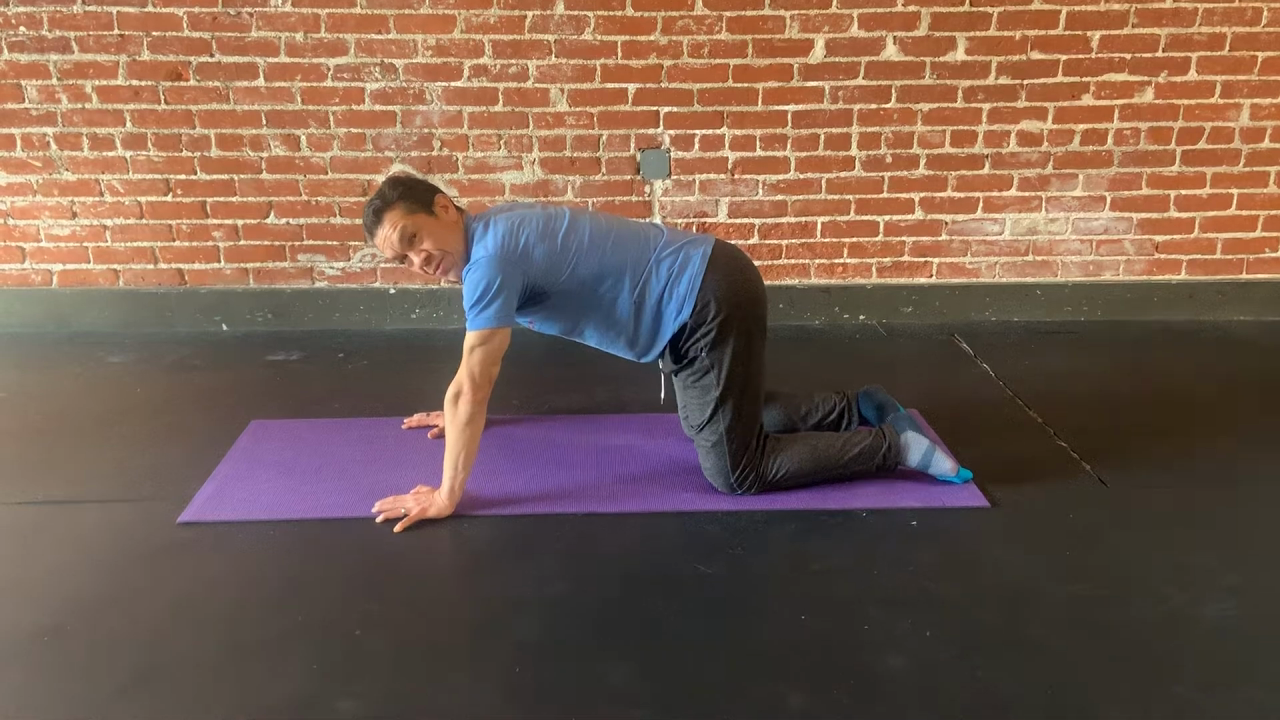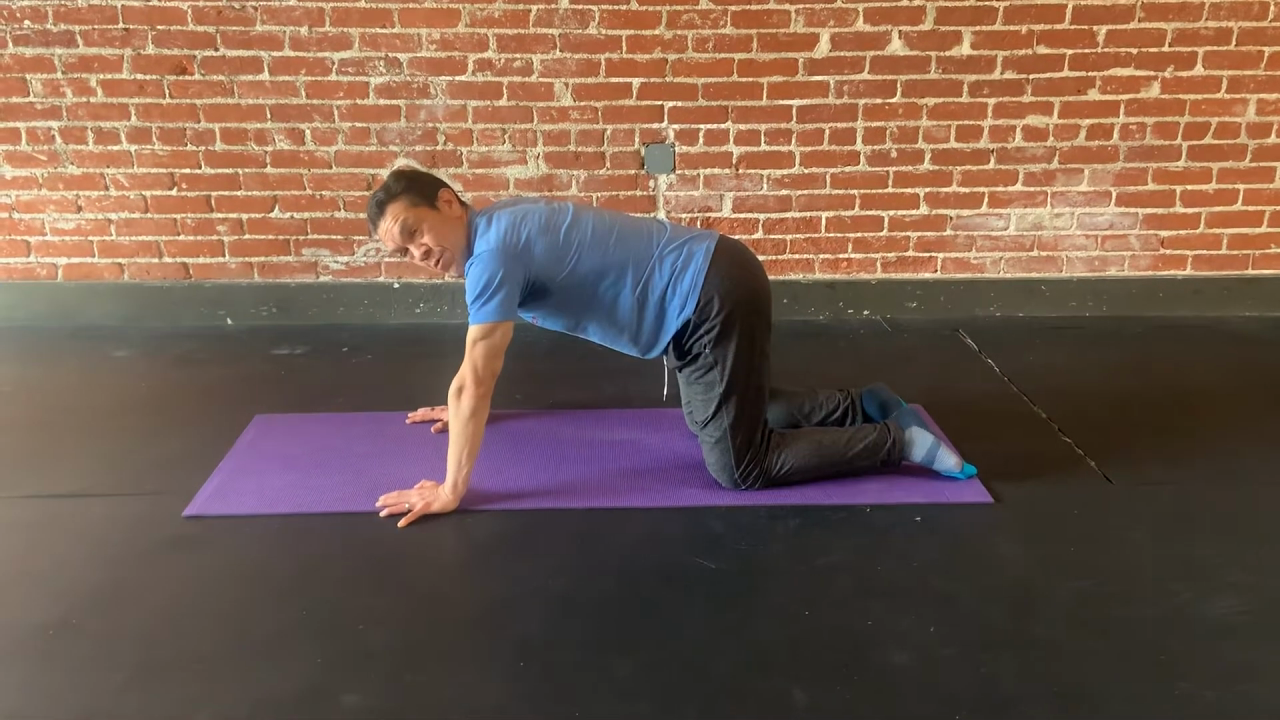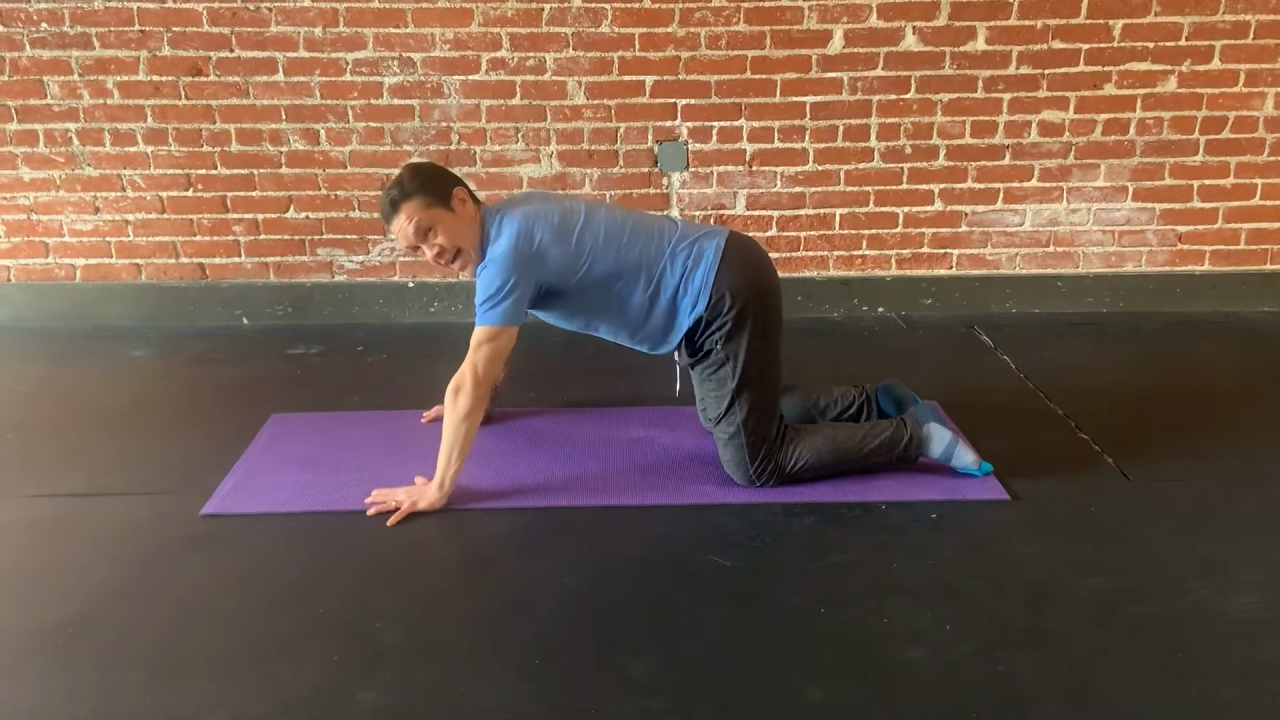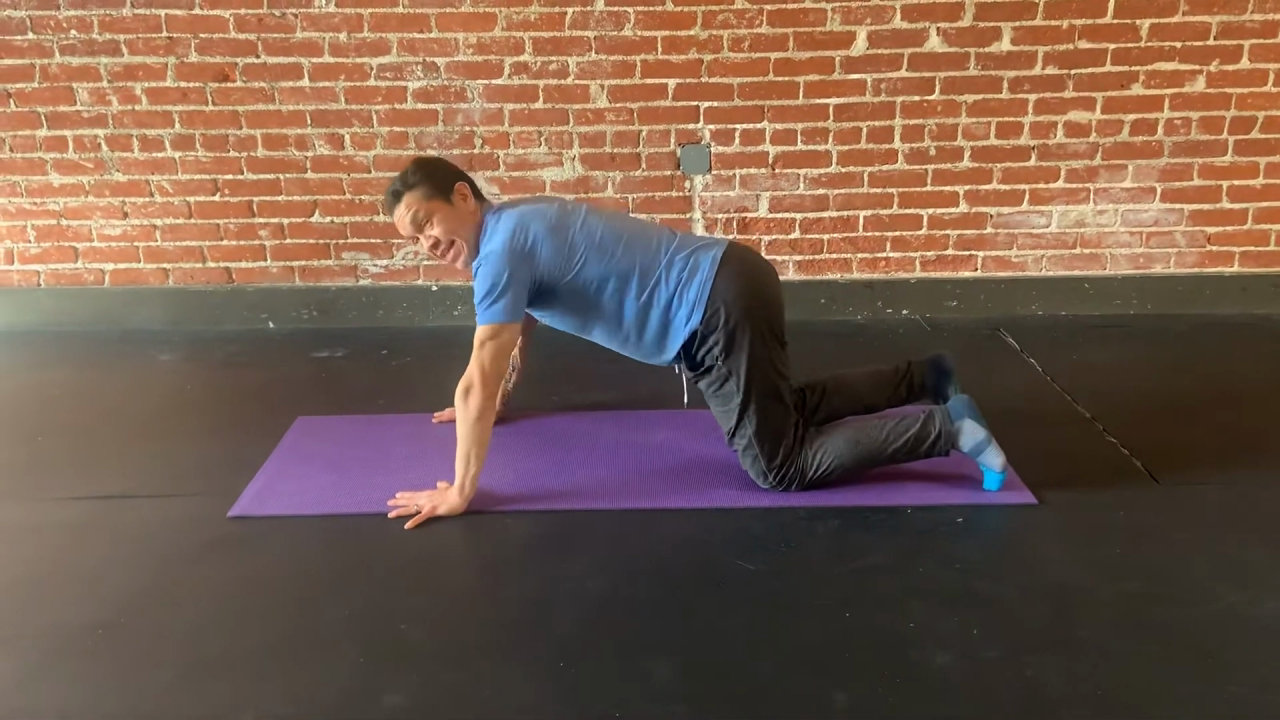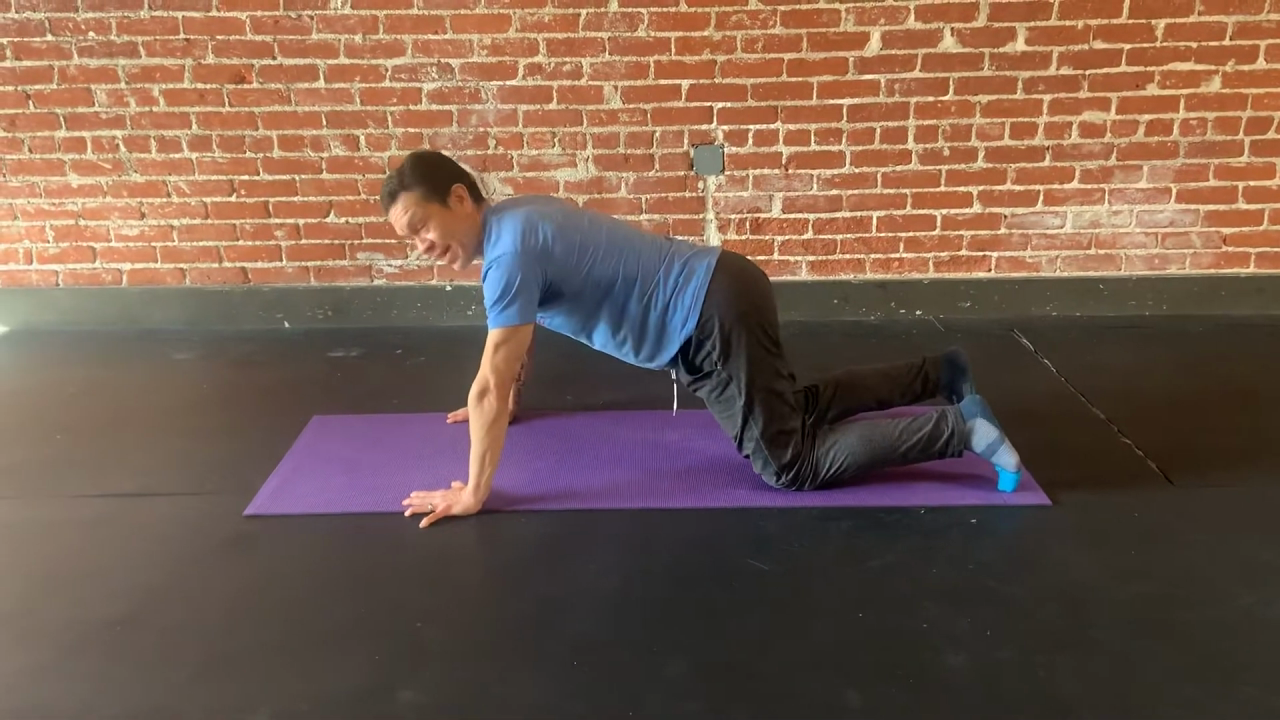
dt=1s
person 1, frame 1
left shoulder: (489, 257)
right shoulder: (488, 233)
left elbow: (470, 387)
left wrist: (447, 496)
right wrist: (462, 410)
left hip: (710, 301)
right hip: (700, 290)
left knee: (734, 470)
right knee: (719, 419)
left ankle: (894, 444)
right ankle: (858, 410)
person 1, frame 2
left shoulder: (492, 251)
right shoulder: (495, 226)
left elbow: (473, 382)
left wrist: (450, 490)
right wrist: (465, 405)
left hip: (714, 296)
right hip: (707, 282)
left knee: (738, 467)
right knee: (720, 414)
left ankle: (898, 439)
right ankle: (862, 408)
person 1, frame 3
left shoulder: (507, 250)
right shoulder: (510, 222)
left elbow: (471, 380)
right elbow: (502, 336)
left wrist: (439, 488)
right wrist: (472, 401)
left hip: (725, 294)
right hip: (720, 276)
left knee: (755, 462)
right knee: (738, 409)
left ankle: (918, 435)
right ankle: (875, 403)
person 1, frame 4
left shoulder: (501, 248)
right shoulder: (516, 225)
left elbow: (477, 383)
right elbow: (519, 326)
left wrist: (460, 492)
right wrist: (488, 402)
left hip: (722, 307)
right hip: (730, 280)
left knee: (779, 466)
right knee: (788, 412)
left ankle: (945, 428)
right ankle: (923, 380)
person 1, frame 5
left shoulder: (510, 250)
right shoulder: (513, 219)
left elbow: (490, 385)
right elbow: (523, 328)
left wrist: (472, 492)
right wrist: (500, 403)
left hip: (715, 315)
right hip: (720, 292)
left knee: (789, 464)
right knee: (798, 413)
left ankle: (958, 429)
right ankle: (939, 375)
